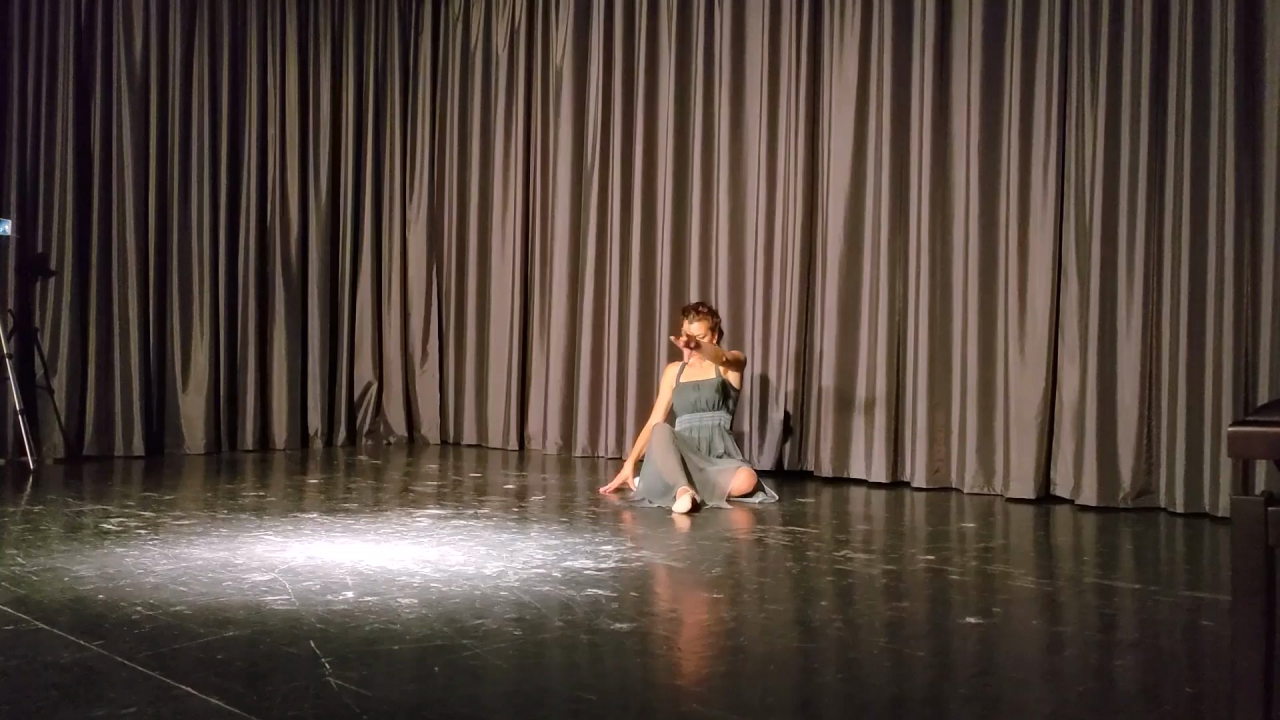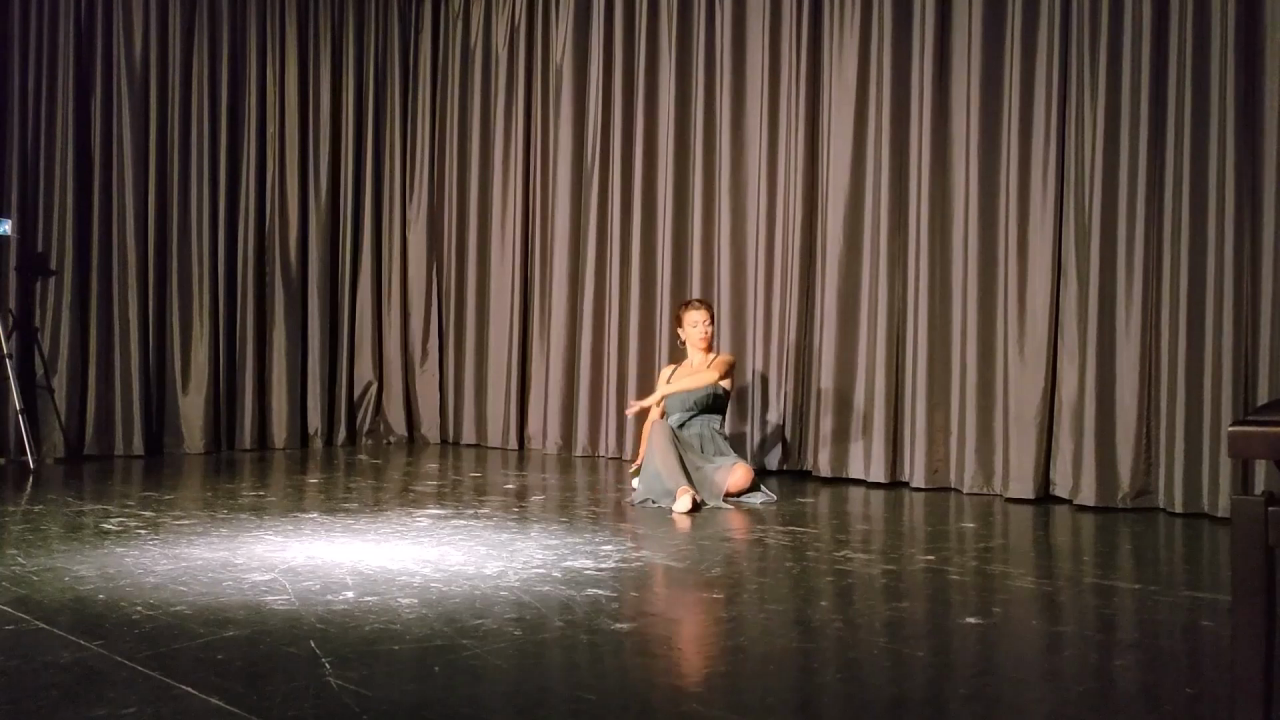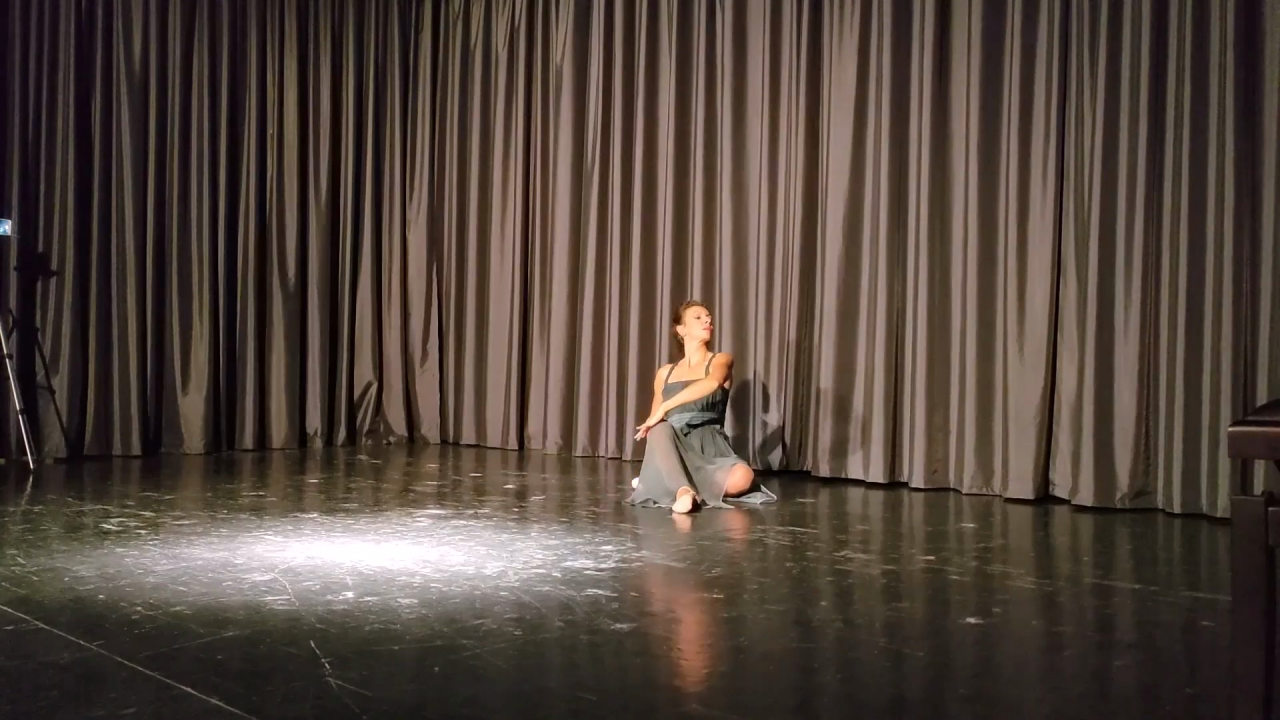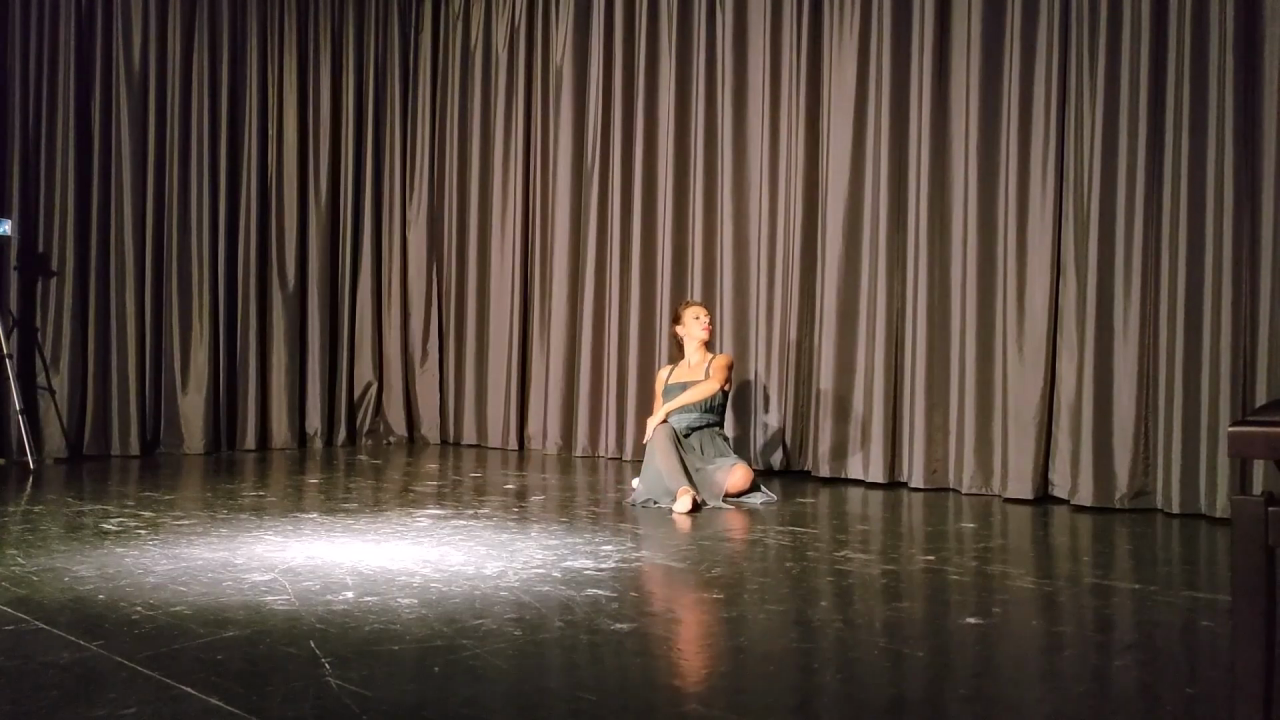
dt=0.5s
person 1, frame 1
left shoulder: (733, 363)
right shoulder: (674, 371)
left elbow: (722, 357)
right elbow: (654, 422)
left wrist: (697, 346)
right wrist: (629, 464)
left hip: (719, 452)
right hip: (683, 451)
left knee: (746, 480)
right knee: (661, 431)
left ankle: (680, 484)
right ankle: (683, 489)
person 1, frame 2
left shoulder: (724, 361)
right shoulder: (669, 373)
left elbow: (712, 375)
right elbow: (652, 421)
left wrist: (660, 393)
right wrist: (644, 450)
left hip: (711, 450)
right hip: (675, 452)
left knee: (743, 476)
right knee: (660, 429)
left ankle: (671, 482)
right ankle: (683, 489)
person 1, frame 3
left shoulder: (721, 360)
right shoulder: (665, 373)
left elbow: (713, 382)
right elbow: (654, 423)
left wrist: (665, 407)
left hip: (711, 449)
right hip: (675, 450)
left knee: (742, 477)
right knee: (661, 429)
left ankle: (675, 484)
right ankle: (683, 490)
person 1, frame 4
left shoulder: (721, 362)
right shoulder: (665, 374)
left elbow: (714, 384)
right elbow: (656, 423)
left wrist: (665, 410)
left hip: (710, 448)
right hip: (674, 450)
left knee: (742, 477)
right knee: (661, 430)
left ankle: (673, 483)
right ankle: (684, 490)
